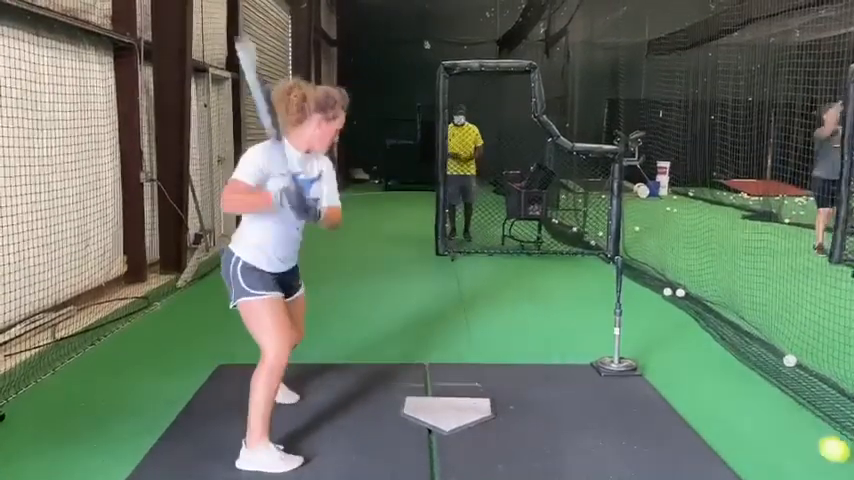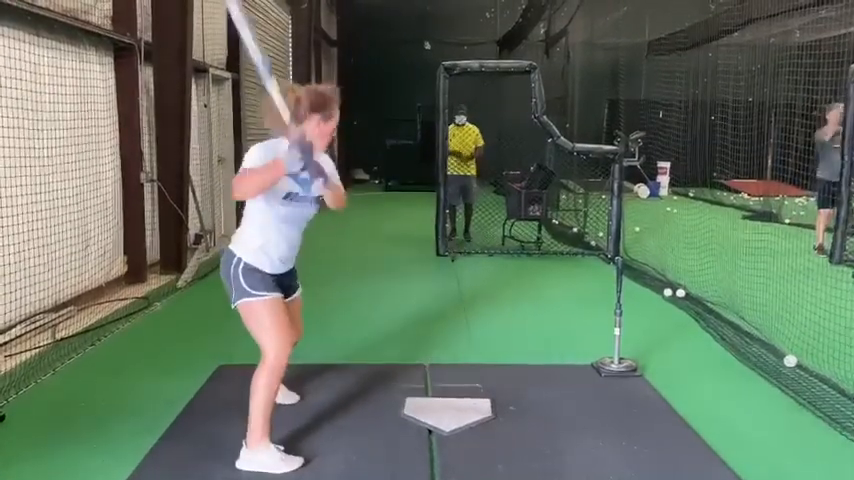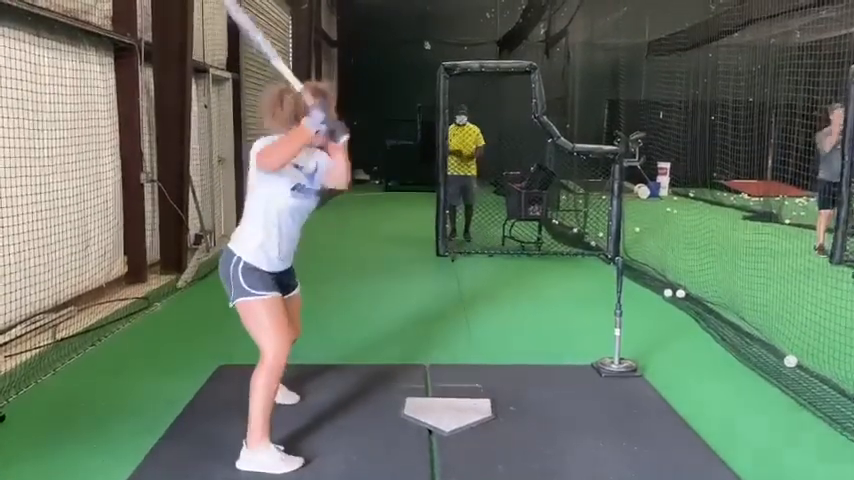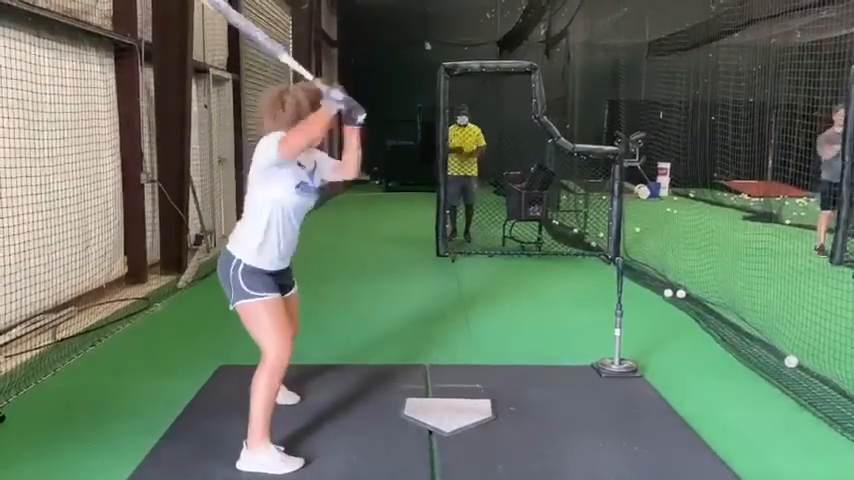
dt=0.1s
person 1, frame 1
left shoulder: (323, 165)
right shoulder: (263, 154)
left elbow: (334, 217)
right elbow: (230, 201)
left wrist: (319, 212)
right wrist: (280, 201)
left hip: (285, 266)
right hip: (248, 264)
left knee: (294, 336)
right knee: (276, 351)
left ankle: (271, 383)
right ankle: (255, 447)
person 1, frame 2
left shoulder: (322, 162)
right shoulder: (265, 151)
left elbow: (339, 203)
right elbow: (241, 190)
left wrist: (321, 177)
right wrist: (287, 161)
left hip: (284, 266)
right hip: (248, 265)
left knee: (292, 336)
right knee: (277, 351)
left ankle: (270, 384)
right ankle: (255, 447)
person 1, frame 3
left shoulder: (317, 158)
right shoulder: (266, 147)
left elbow: (342, 181)
right elbow: (268, 162)
left wrist: (337, 139)
right wrist: (312, 123)
left hip: (281, 265)
right hip: (247, 264)
left knee: (290, 333)
right knee: (276, 349)
left ankle: (268, 384)
right ankle: (256, 448)
person 1, frame 4
left shoulder: (315, 158)
right shoulder: (273, 144)
left elbow: (349, 169)
right elbow: (295, 143)
left wrist: (352, 123)
right wrist: (329, 105)
left hip: (278, 264)
right hip: (246, 265)
left knee: (288, 332)
right knee: (277, 350)
left ankle: (269, 384)
right ankle: (256, 449)
person 2, frame 1
left shoulder: (843, 132)
right shoulder: (819, 133)
right elbow: (827, 131)
right wrist: (835, 109)
left hip: (839, 178)
right hip: (822, 178)
left knee: (837, 210)
right knee: (823, 211)
right ankle: (819, 243)
person 2, frame 2
right shoulder: (820, 134)
right elbow: (827, 135)
right wrist: (837, 111)
left hip: (841, 179)
right hip: (825, 179)
right knee: (824, 212)
right ankle: (819, 244)
person 2, frame 3
right shoulder: (822, 135)
right elbow: (826, 147)
right wrist: (836, 132)
right hip: (827, 180)
right knee: (825, 212)
right ankle: (820, 244)
person 2, frame 4
right shoulder: (825, 137)
right elbow: (825, 155)
right wrist: (839, 146)
right hip: (829, 181)
right knee: (826, 213)
right ankle: (820, 244)
person 3, frame 1
left shoulder: (473, 130)
right shoulder: (447, 130)
left elbow: (480, 148)
left wrist: (473, 156)
right wrist: (451, 155)
left hip: (469, 172)
right hip: (452, 172)
left knee: (468, 203)
right knee: (451, 202)
left ankle: (467, 230)
right ankle: (453, 229)
person 3, frame 2
left shoulder: (474, 130)
right shoulder: (448, 130)
left elbow: (480, 149)
left wrist: (473, 156)
right wrist: (452, 153)
left hip: (469, 172)
right hip: (452, 172)
left knee: (469, 203)
right knee: (452, 203)
left ankle: (467, 230)
right ankle: (453, 229)
person 3, frame 3
left shoulder: (475, 130)
right shoulder: (448, 130)
left elbow: (481, 149)
left wrist: (474, 155)
right wrist: (452, 152)
left hip: (470, 172)
right hip: (453, 172)
left knee: (469, 204)
right knee: (452, 203)
left ankle: (467, 230)
right ankle: (453, 229)
person 3, frame 4
left shoulder: (476, 130)
right shoulder: (449, 131)
left elbow: (482, 148)
left wrist: (475, 152)
right wrist: (453, 149)
left hip: (470, 173)
right hip: (453, 173)
left knee: (469, 204)
right knee: (452, 203)
left ankle: (467, 231)
right ankle: (453, 230)
